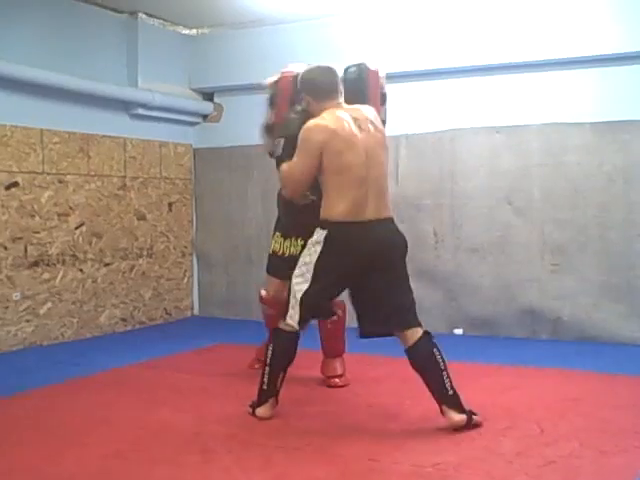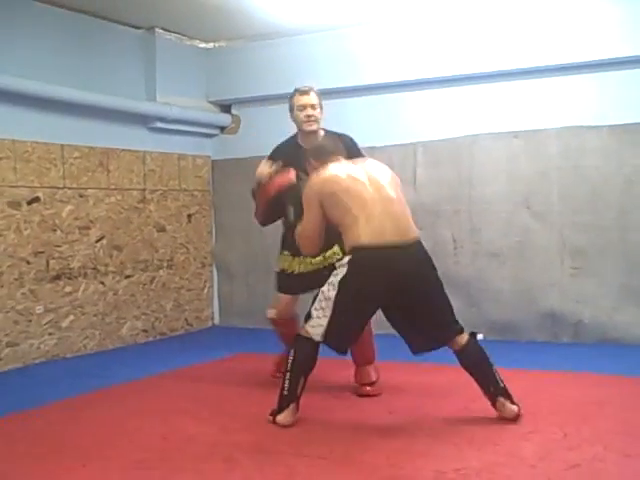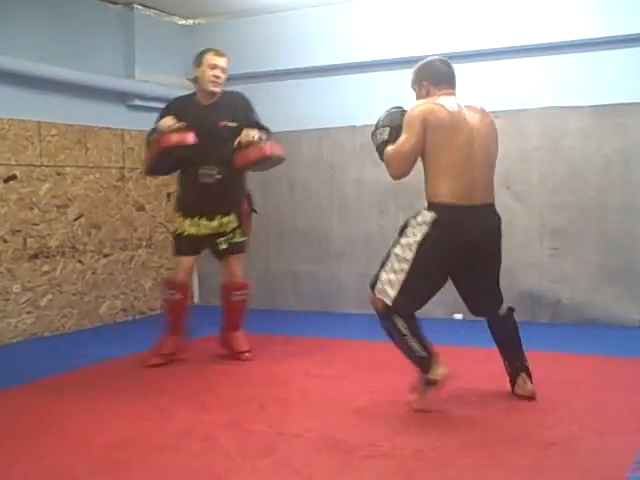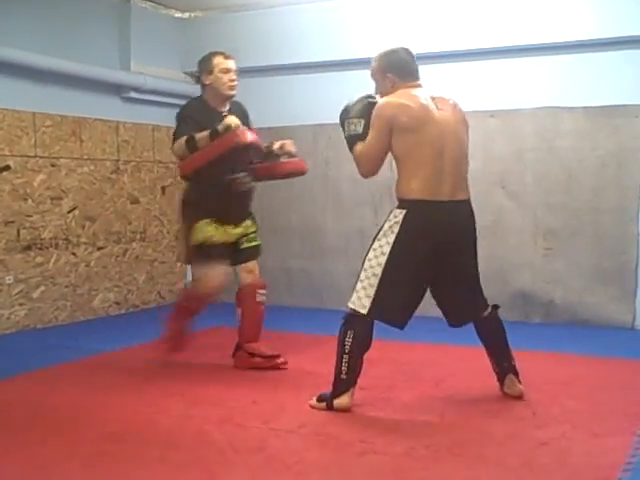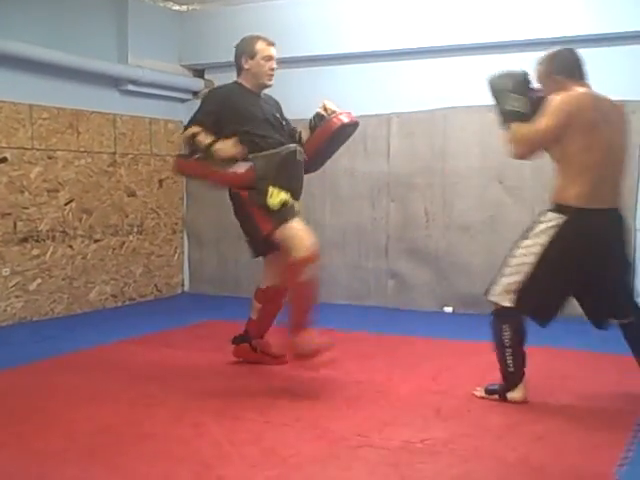
dt=0.7s
person 1, frame 1
left shoulder: (316, 129)
right shoulder: (371, 117)
left elbow: (292, 188)
left wrist: (292, 156)
left hip: (338, 237)
right hip: (383, 234)
left knee: (290, 318)
right knee: (409, 327)
left ankle: (267, 400)
right ankle: (452, 408)
person 1, frame 2
left shoulder: (317, 183)
right shoulder: (380, 167)
left elbow: (309, 246)
left wrist: (296, 223)
left hip: (366, 263)
right hip: (413, 257)
left knee: (311, 331)
right knee: (453, 332)
left ankle: (287, 408)
right ankle: (502, 399)
person 1, frame 3
left shoulder: (423, 110)
right shoulder: (485, 118)
left elbow: (398, 167)
left wrist: (384, 138)
left hip: (443, 221)
right hip: (485, 221)
left knee: (385, 299)
right knee: (492, 304)
left ankle: (430, 366)
right ankle: (521, 378)
person 1, frame 4
left shoulder: (389, 108)
right shoulder: (453, 109)
left elbow: (366, 166)
left wrist: (354, 129)
left hip: (416, 218)
right hip: (460, 215)
left knee: (363, 306)
right knee: (476, 303)
left ankle: (342, 391)
right ankle: (509, 377)
person 1, frame 5
left shoulder: (567, 103)
left elbow: (521, 147)
left wrist: (512, 106)
right wrist: (540, 110)
left hip: (569, 222)
right hip: (608, 223)
left knee: (505, 300)
left ankle: (510, 384)
person 2, frame 1
right shoulder: (292, 124)
right elbow: (274, 147)
right wrist: (277, 104)
right hip: (290, 224)
right knee: (274, 292)
left ankle: (333, 361)
person 2, frame 2
left shoulder: (343, 144)
right shoulder: (283, 153)
right elbow: (267, 213)
right wrist: (262, 183)
left hip: (336, 241)
right hip: (297, 244)
right knee: (281, 311)
left ankle: (366, 370)
person 2, frame 3
left shoulder: (237, 102)
right shoulder: (178, 108)
left elbow: (263, 135)
right elbow: (153, 156)
left wrist: (256, 135)
right wrist: (159, 132)
left hip: (230, 201)
right hip: (192, 203)
left knee: (234, 273)
right knee: (180, 272)
left ankle: (232, 334)
right ankle: (172, 338)
person 2, frame 4
left shoulder: (239, 112)
right shoulder: (193, 111)
right elbow: (180, 150)
left wrist: (274, 147)
right wrist: (218, 131)
left hip: (237, 207)
right hip: (204, 207)
left knee: (252, 278)
right knee: (213, 280)
left ankle: (249, 348)
right ankle: (179, 320)
person 2, frame 5
left shoulder: (270, 102)
right shoulder: (225, 96)
left elbow: (296, 141)
right elbow: (191, 133)
left wrist: (321, 119)
right wrist: (215, 146)
left hip: (281, 190)
right hip: (256, 187)
left knee: (278, 277)
right knee: (305, 246)
left ankle: (249, 341)
right ankle: (299, 332)
